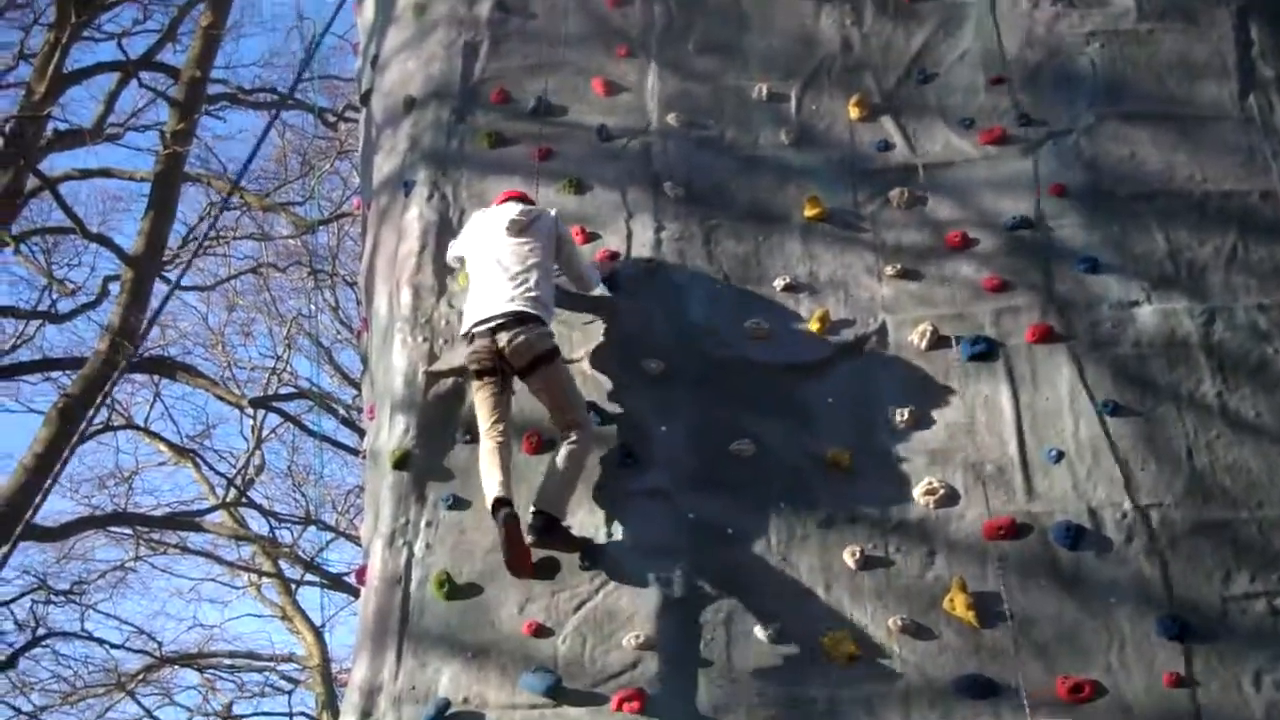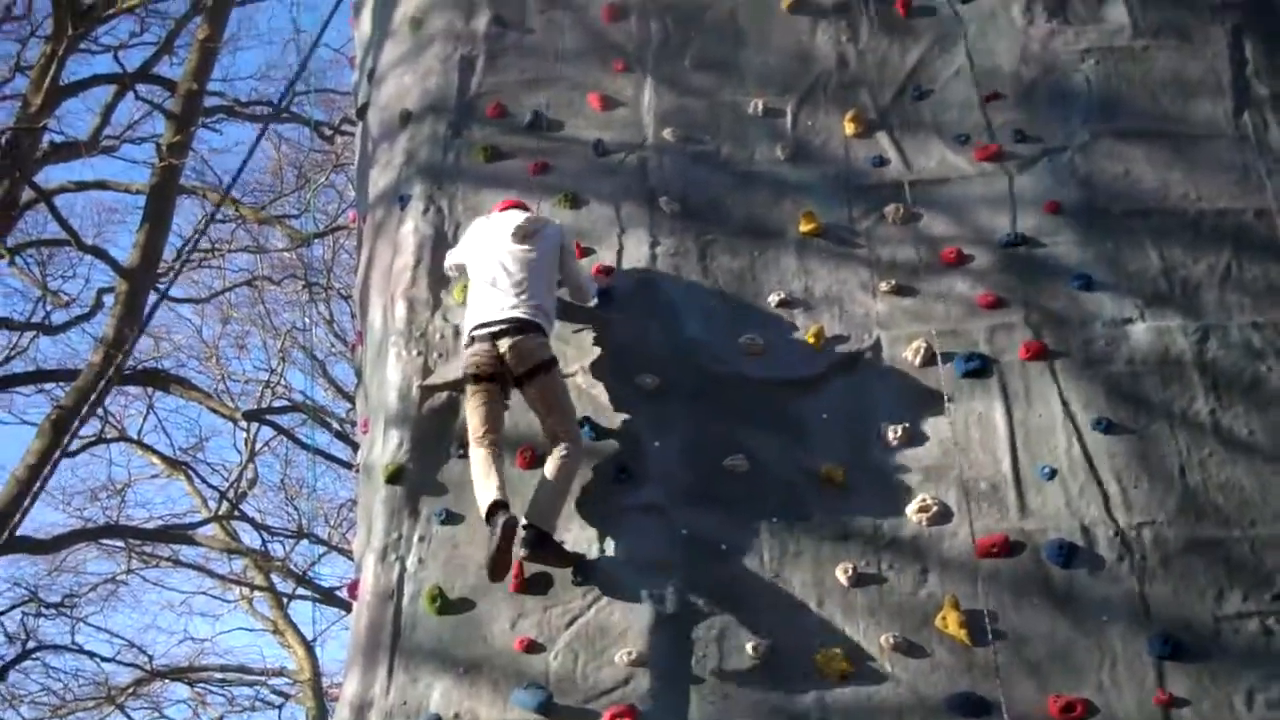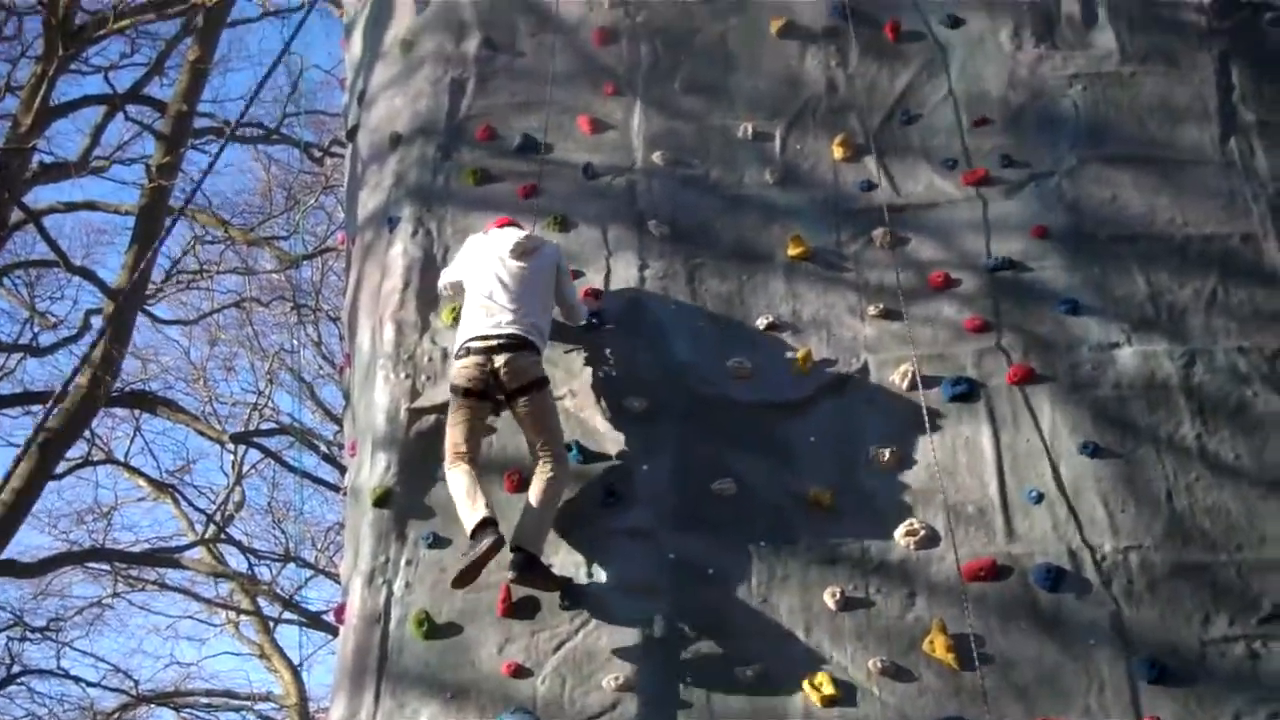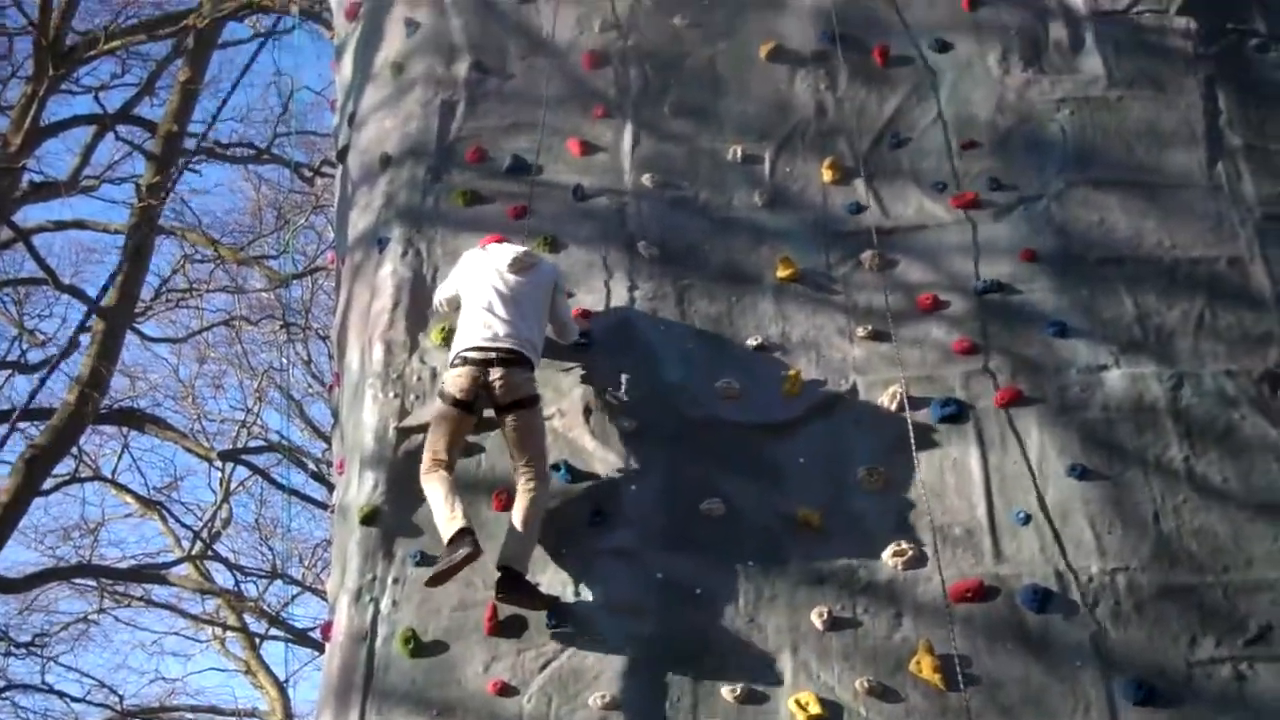
dt=0.1s
person 1, frame 1
left shoulder: (478, 221)
right shoulder: (549, 221)
left elbow: (452, 257)
right elbow: (586, 283)
right wrist: (598, 271)
left hip: (479, 336)
right hip: (525, 330)
left knee: (493, 435)
right knee: (577, 428)
left ankle: (503, 507)
right ankle: (545, 519)
person 1, frame 2
left shoulder: (479, 227)
right shoulder: (553, 232)
left elbow: (451, 266)
right elbow: (584, 295)
right wrist: (594, 282)
left hip: (479, 341)
right hip: (526, 338)
left knee: (483, 444)
right knee: (566, 441)
left ankle: (498, 511)
right ankle: (537, 533)
person 1, frame 3
left shoulder: (475, 244)
right shoulder: (550, 251)
left elbow: (445, 285)
right elbow: (575, 315)
right wrist: (583, 305)
left hip: (471, 355)
right hip: (520, 356)
left knee: (458, 459)
right knee: (552, 461)
left ankle: (483, 529)
right ankle: (525, 554)
person 1, frame 4
left shoulder: (474, 257)
right shoulder: (548, 270)
left elbow: (441, 301)
right elbow: (568, 334)
right wrist: (578, 324)
left hip: (466, 366)
right hip: (514, 371)
left knee: (435, 467)
right knee: (532, 477)
left ankle: (459, 537)
right ankle: (510, 574)
